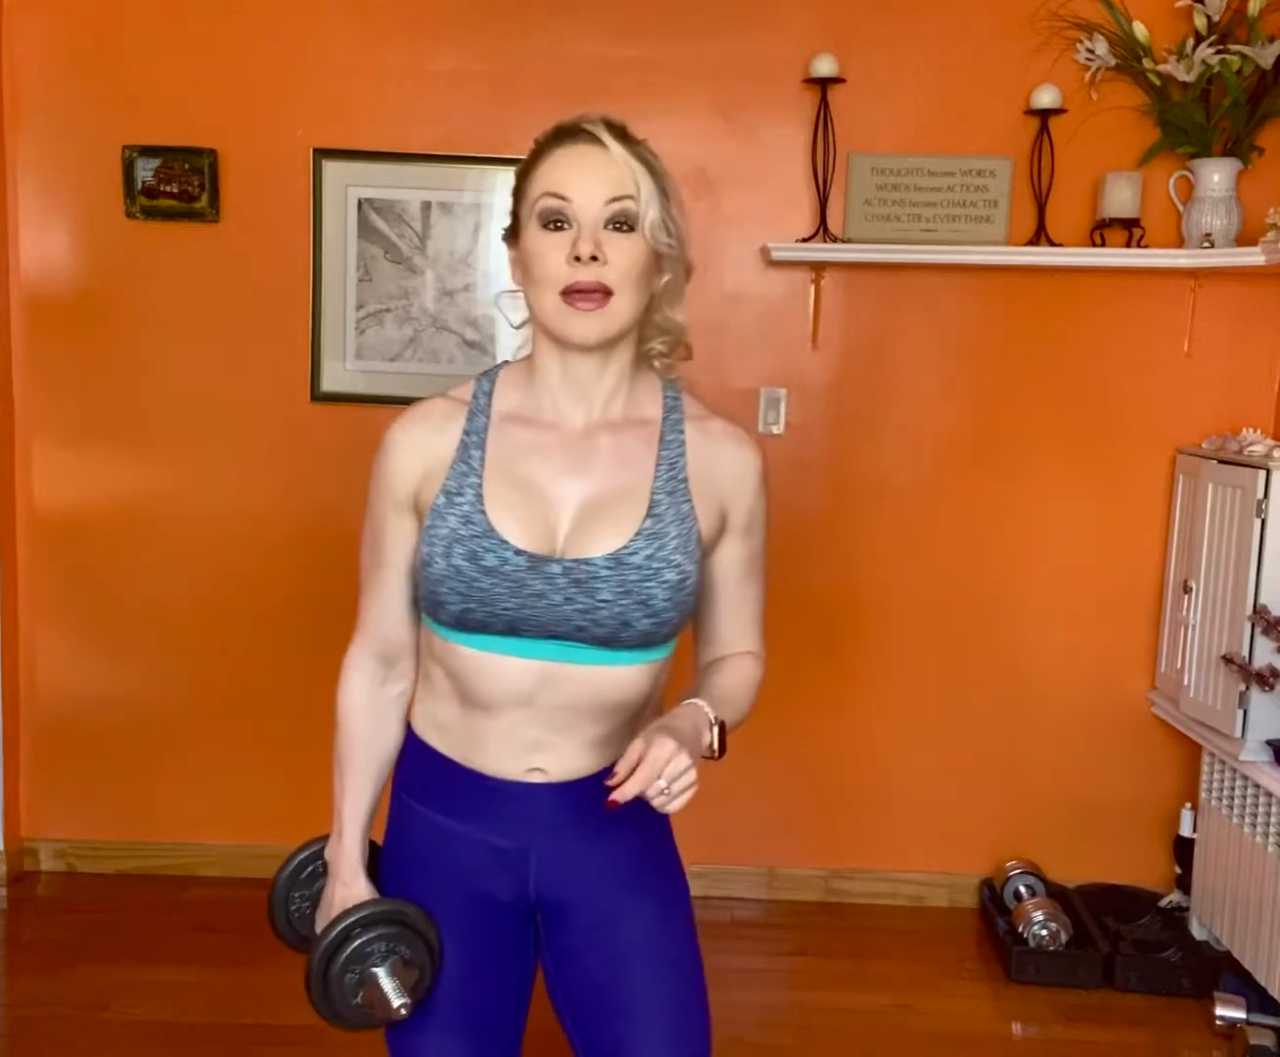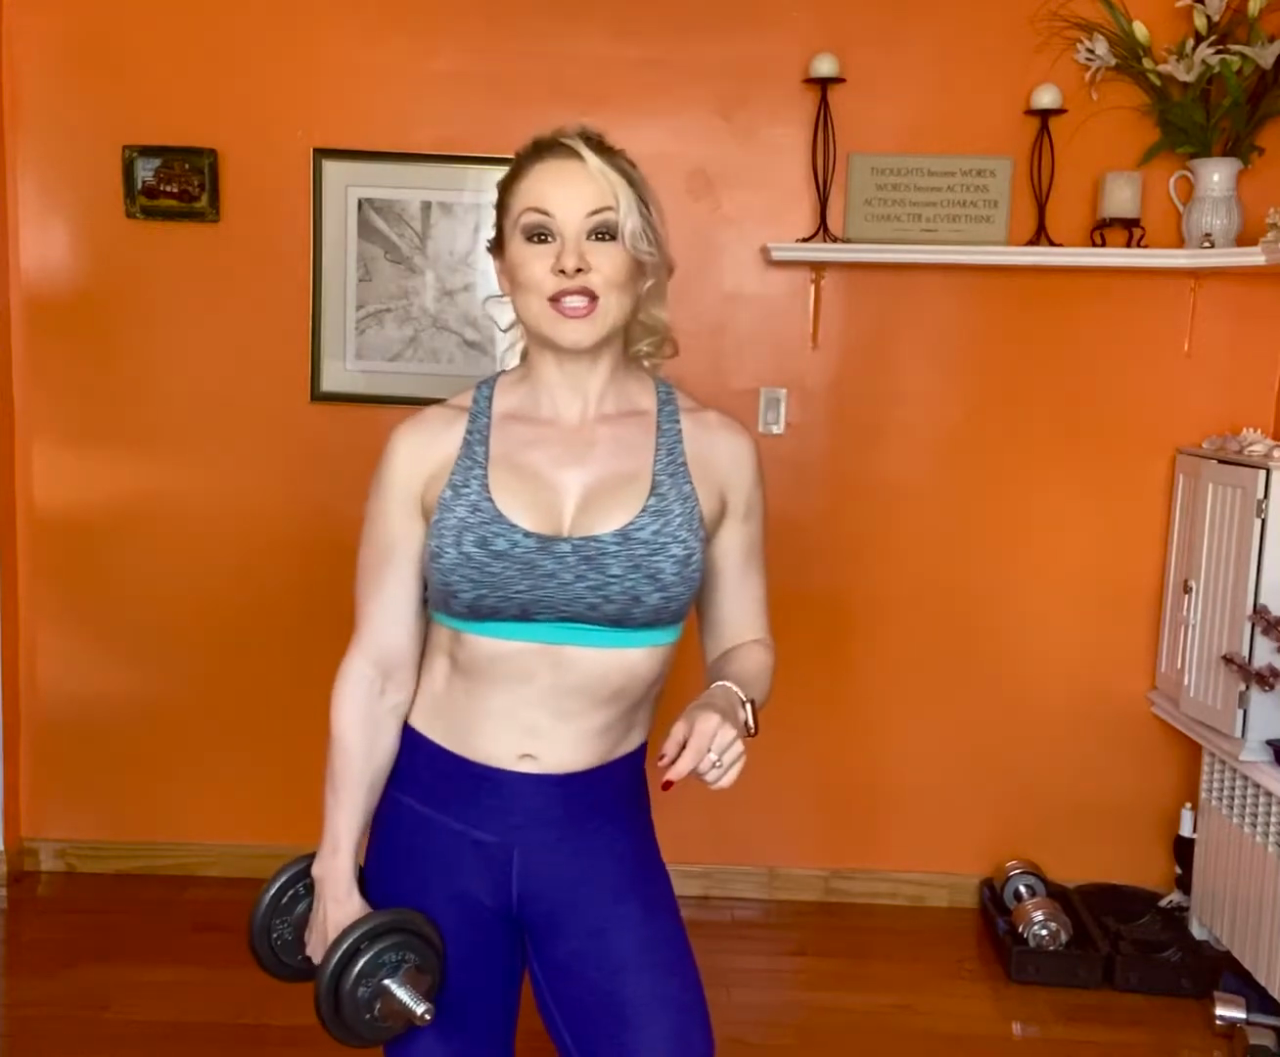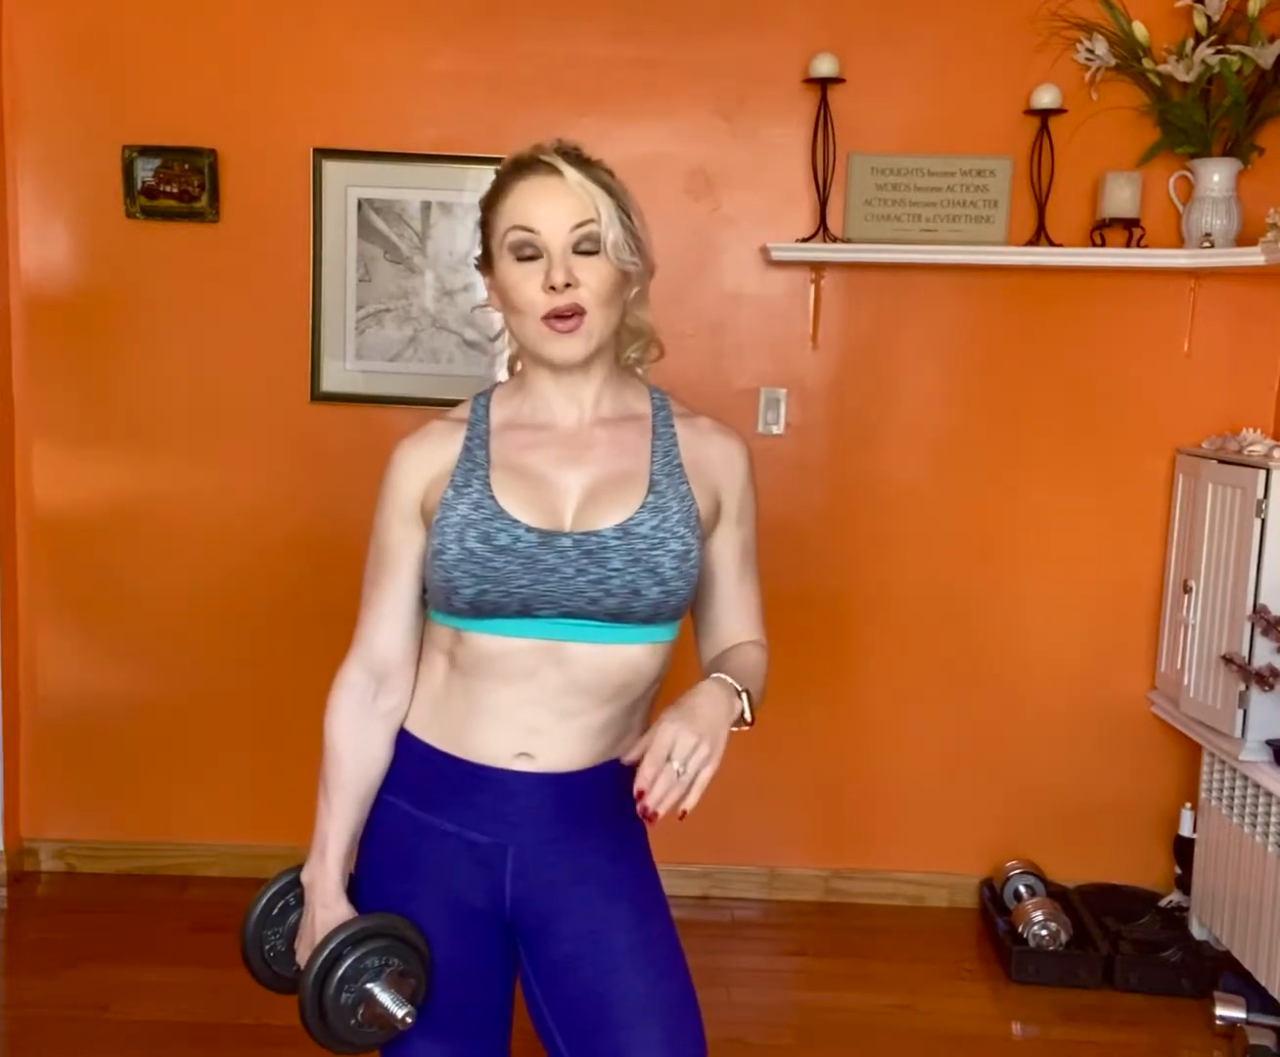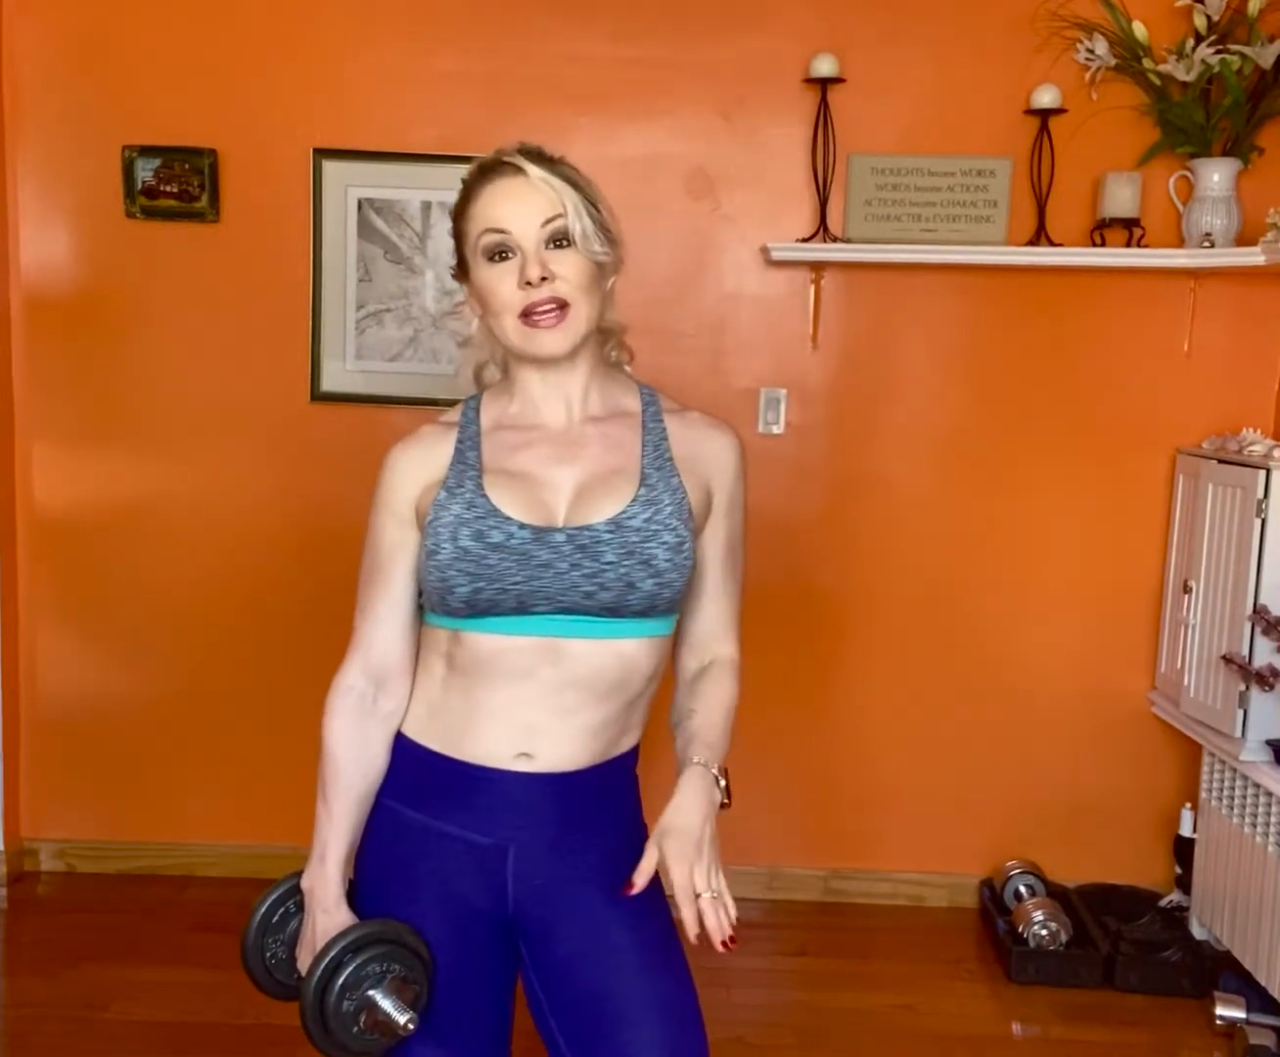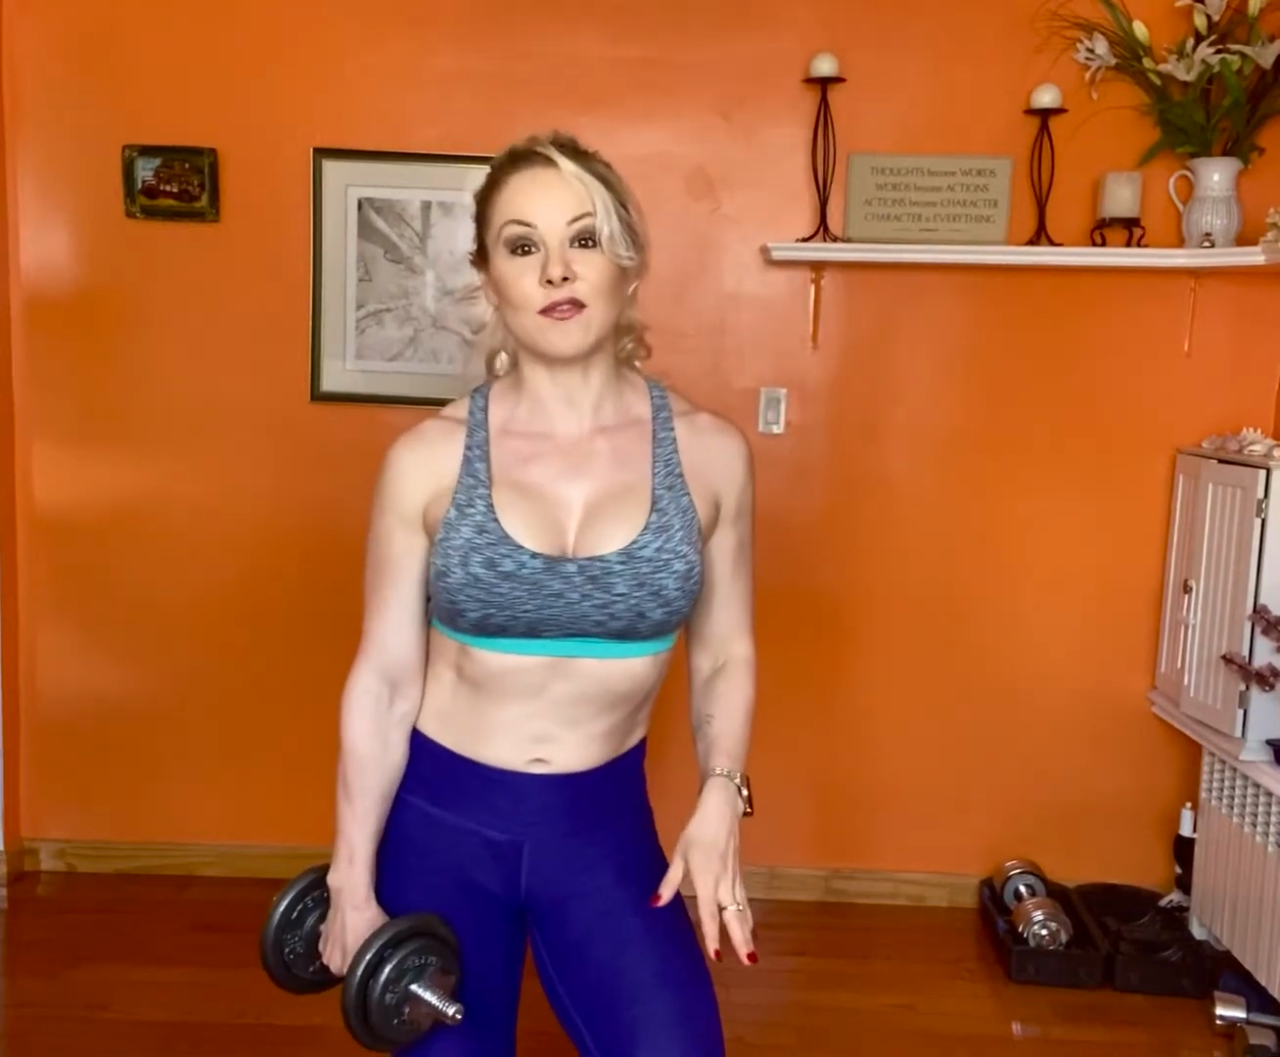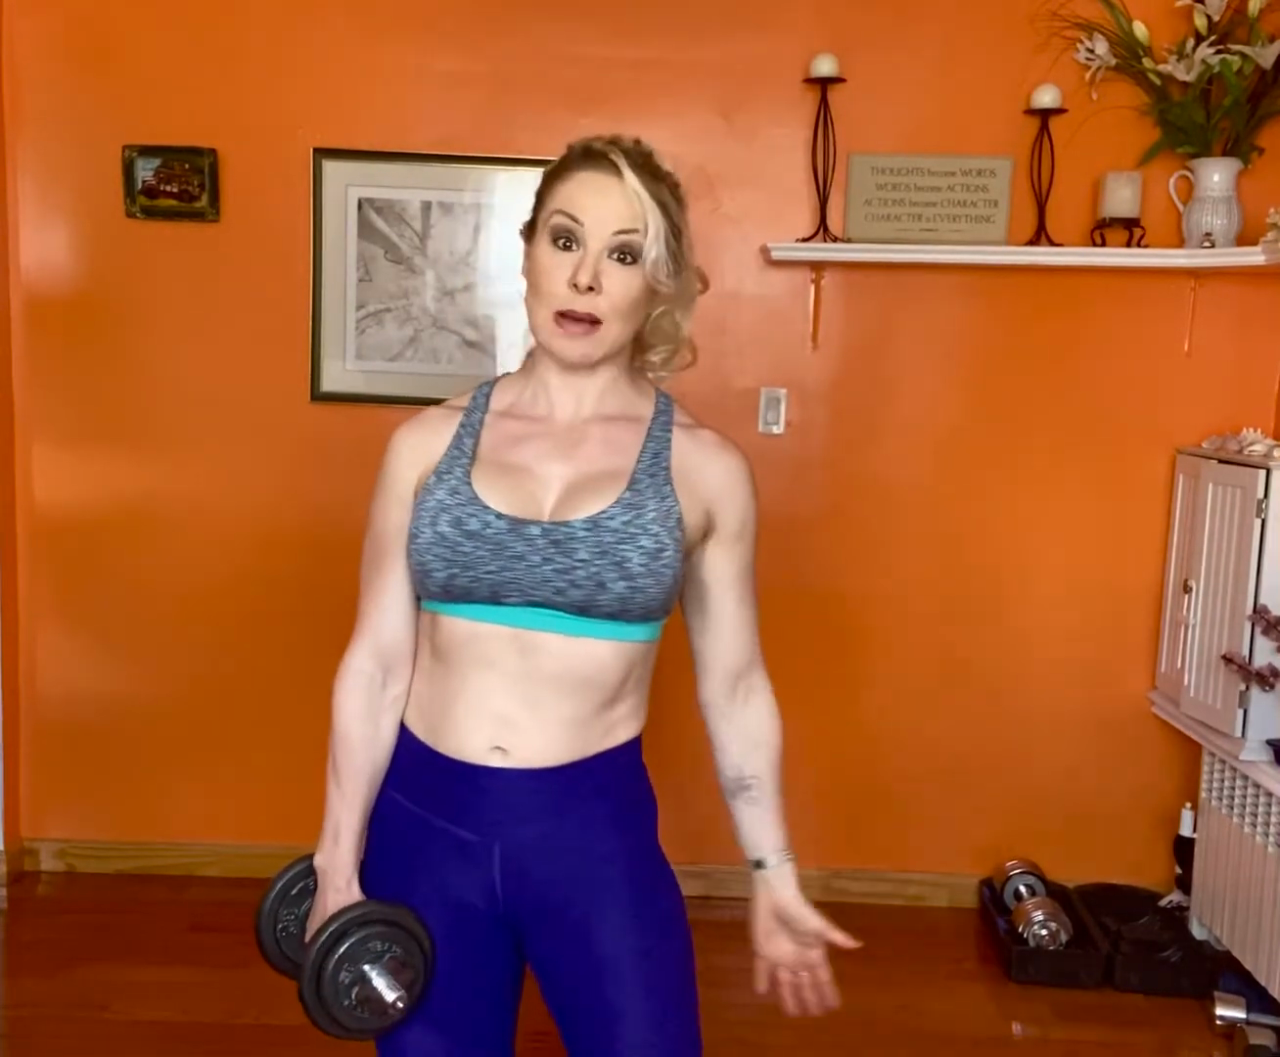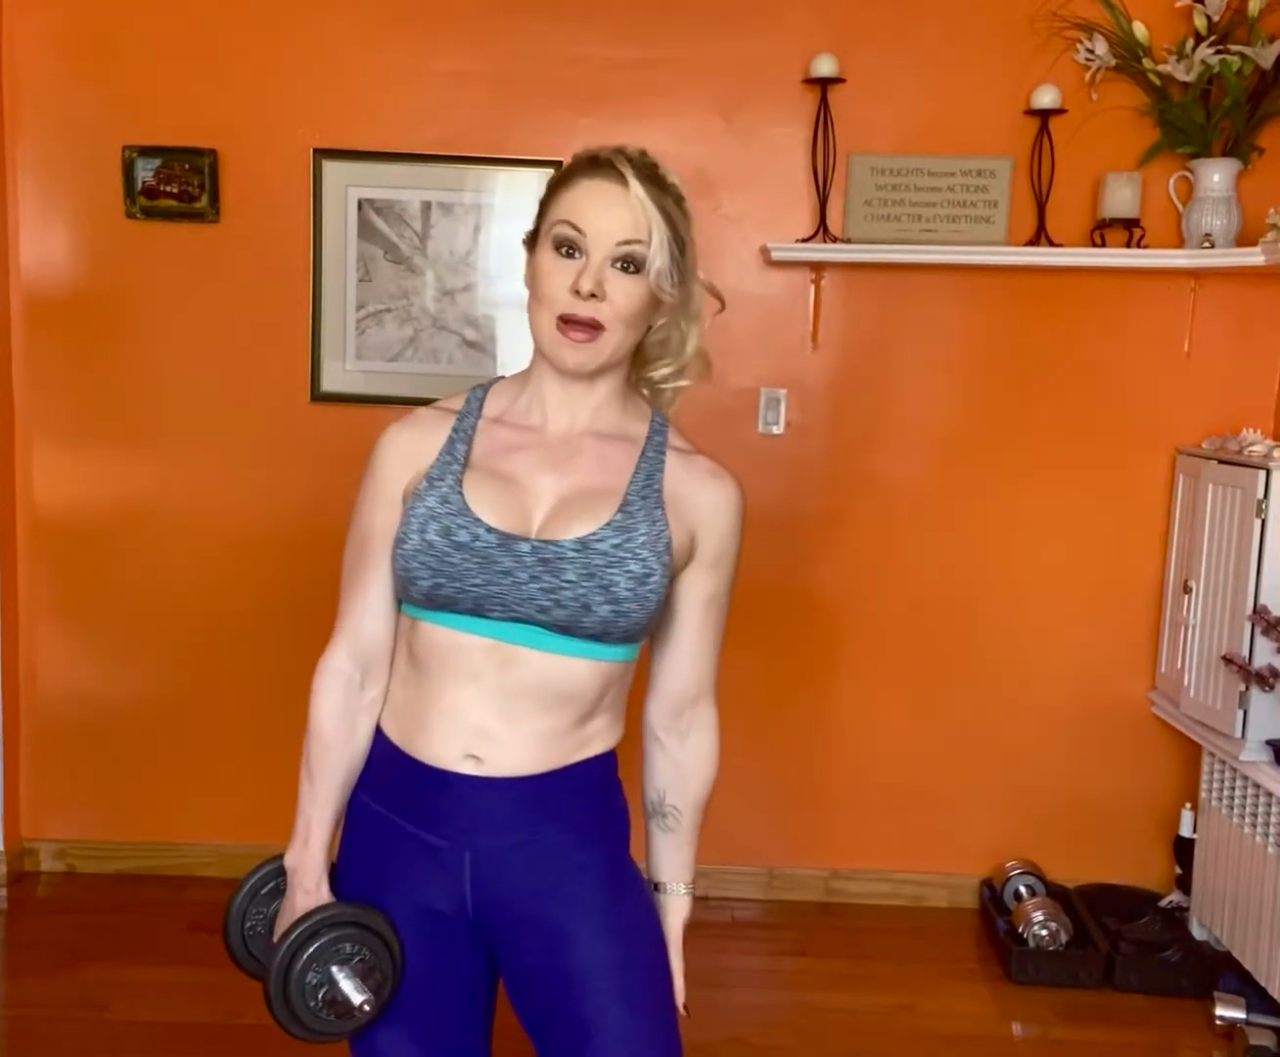
dt=0.7s
person 1, frame 1
left shoulder: (720, 459)
right shoulder: (425, 440)
left elbow: (735, 652)
right elbow: (379, 663)
left wrist: (694, 725)
right wrist: (347, 858)
left hip: (614, 830)
right hip: (445, 827)
person 1, frame 2
left shoulder: (715, 449)
right shoulder: (429, 445)
left elbow: (744, 642)
right elbow: (375, 669)
left wrist: (727, 702)
right wrist: (336, 872)
left hip: (599, 830)
right hip: (433, 822)
person 1, frame 3
left shoulder: (708, 454)
right shoulder: (433, 455)
left elbow: (740, 644)
right elbow: (373, 676)
left wrist: (716, 699)
right wrist: (325, 877)
left hip: (593, 832)
right hip: (425, 824)
person 1, frame 4
left shoulder: (699, 449)
right shoulder: (424, 461)
left elbow: (712, 656)
right elbow: (370, 679)
left wrist: (698, 786)
right wrist: (325, 880)
left hip: (594, 832)
right hip: (426, 826)
person 1, frame 5
left shoulder: (707, 452)
right shoulder: (428, 458)
left elbow: (724, 653)
right elbow: (383, 679)
left wrist: (721, 796)
right wrist: (352, 880)
left hip: (604, 825)
right hip: (438, 820)
person 1, frame 6
left shoulder: (703, 467)
right shoulder: (429, 442)
left elbow: (733, 681)
right elbow: (375, 661)
left wrist: (772, 876)
right wrist: (338, 863)
left hip: (599, 831)
right hip: (425, 822)
person 1, frame 7
left shoulder: (695, 492)
right shoulder: (419, 443)
left elbow: (682, 712)
right elbow: (353, 664)
left wrist: (672, 896)
right wrist: (308, 863)
left hip: (570, 840)
right hip: (399, 829)
